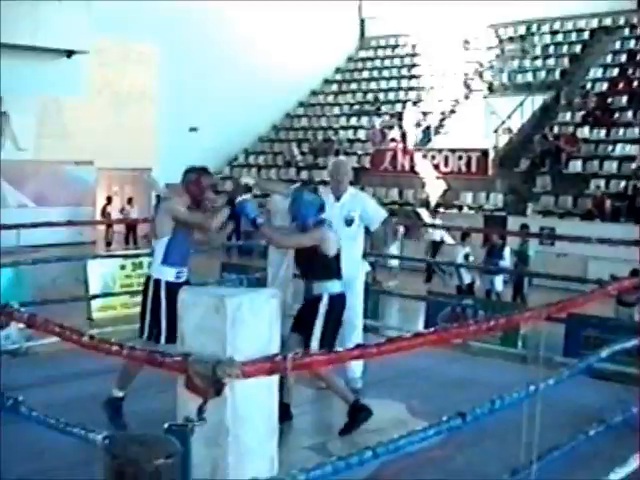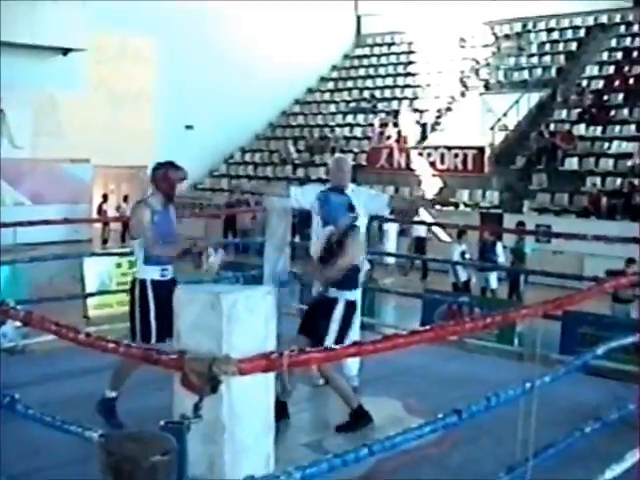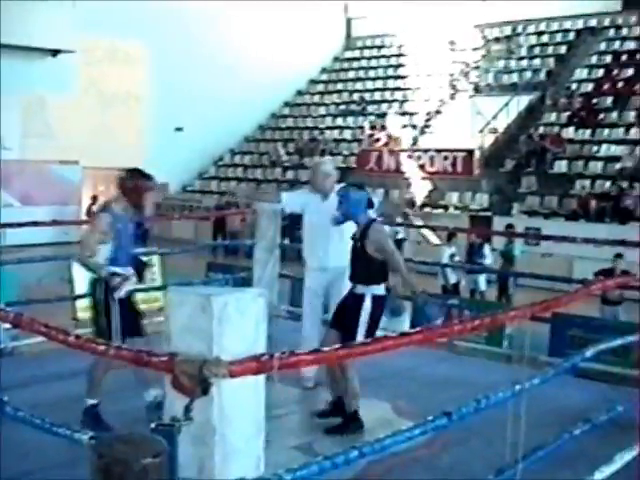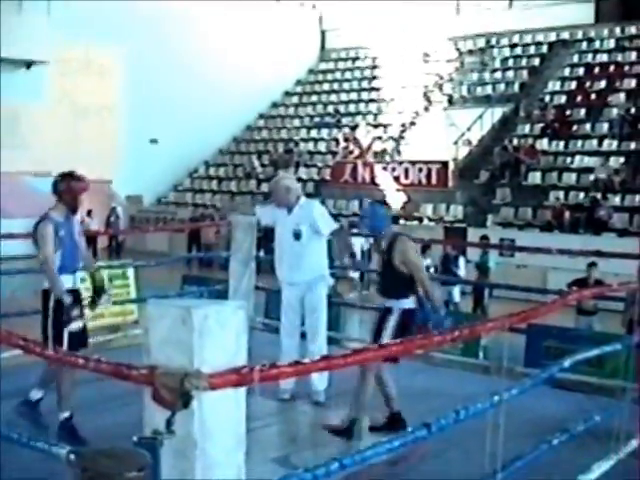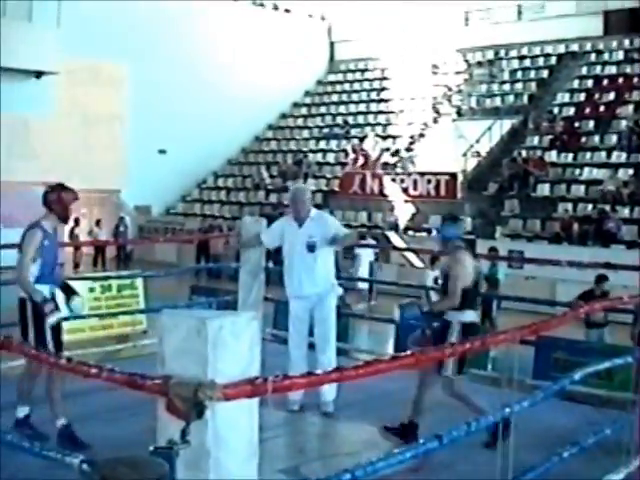
dt=0.3s
person 1, frame 1
left shoulder: (188, 211)
right shoulder: (170, 207)
left elbow: (217, 233)
right elbow: (211, 225)
left hip: (180, 284)
right hip: (161, 285)
right knee: (149, 348)
right ankle: (115, 399)
person 1, frame 2
left shoulder: (167, 209)
right shoulder: (142, 211)
left elbow: (176, 243)
right elbow: (156, 251)
left wrist: (194, 249)
right wrist: (187, 249)
left hip: (168, 283)
right hip: (148, 285)
right knee: (141, 348)
right ankle: (108, 400)
person 1, frame 3
left shoulder: (129, 215)
right shoulder: (105, 217)
right elbow: (84, 256)
left wrist: (136, 261)
right wrist: (108, 275)
left hip: (124, 286)
right hip: (108, 287)
left knee: (137, 344)
left ankle: (154, 399)
right ankle: (90, 409)
person 1, frame 4
left shoulder: (72, 220)
right shoulder: (47, 226)
left elbow: (83, 253)
right elbow: (49, 268)
left wrist: (96, 280)
right wrist: (66, 302)
left hip: (73, 291)
right hip: (57, 296)
left ankle: (32, 401)
right ankle: (65, 423)
person 1, frame 5
left shoulder: (52, 232)
right shoulder: (36, 233)
right elbow: (22, 276)
left wrist: (64, 286)
right wrist: (40, 301)
left hip: (48, 301)
right hip: (34, 303)
left knee: (36, 363)
left ankle: (22, 419)
right ankle: (63, 429)
person 2, frame 1
left shoulder: (322, 231)
right shoulder: (305, 230)
left elbow: (282, 241)
right elbow: (280, 236)
left wrist: (256, 219)
left hip: (328, 299)
right hip: (315, 298)
left knee: (315, 364)
right knee: (290, 351)
left ankle: (357, 407)
right ankle: (283, 408)
person 2, frame 2
left shoulder: (354, 237)
right shoulder: (333, 234)
left elbow: (332, 272)
right elbow: (317, 266)
left hip: (340, 304)
right hip: (324, 299)
left knee: (324, 363)
right knee: (297, 351)
left ankle: (360, 414)
right ankle: (281, 406)
person 2, frame 3
left shoulder: (375, 232)
right shoulder: (360, 230)
left elbow: (398, 265)
left wrist: (418, 294)
left hip: (367, 300)
right hip: (355, 295)
left knee: (344, 358)
right knee: (327, 348)
left ankle: (352, 418)
right ankle: (339, 402)
person 2, frame 4
left shoulder: (403, 246)
right shoulder: (386, 244)
left elbow: (424, 281)
left wrist: (439, 309)
left hip: (400, 312)
right hip: (392, 309)
left knee: (368, 364)
right knee: (376, 366)
left ankle: (351, 425)
right ankle: (395, 417)
person 2, frame 5
left shoulder: (457, 258)
right shoulder: (460, 256)
left elbow: (453, 299)
left wrist: (426, 313)
left hip: (459, 325)
right hip: (453, 322)
left knee: (450, 384)
right knee: (427, 372)
left ankle: (496, 423)
right ankle: (411, 426)
person 3, frame 1
left shoulder: (358, 199)
right shoulder: (317, 195)
left elbow: (383, 222)
left wrist: (387, 239)
left hip: (351, 271)
left knee: (352, 321)
left ankle: (354, 374)
person 3, frame 2
left shoulder: (362, 194)
right shoulder: (315, 192)
left elbow: (391, 202)
right elbow: (290, 193)
left wrist: (414, 206)
left knee: (350, 318)
left ankle: (351, 371)
person 3, frame 3
right shoulder: (304, 196)
right elbow: (276, 197)
right wrist: (245, 195)
left hip: (341, 269)
right hip: (315, 269)
right knee: (311, 320)
right ankle: (308, 372)
person 3, frame 4
left shoulder: (313, 209)
right shoulder: (277, 211)
left elbow: (336, 231)
right elbow: (255, 211)
left wrist: (346, 251)
left hip: (314, 282)
right hip: (289, 283)
left knee: (316, 334)
right knee: (288, 334)
left ankle: (319, 387)
right ankle: (287, 384)
person 3, frame 5
left shoulder: (325, 221)
right shoulder: (284, 224)
left elbow: (350, 236)
right elbow: (261, 239)
left wrist: (340, 240)
right wrist: (237, 246)
left hip: (323, 293)
right hip: (297, 295)
left knee: (325, 345)
right knee: (296, 345)
left ankle: (327, 398)
right ankle: (295, 395)
